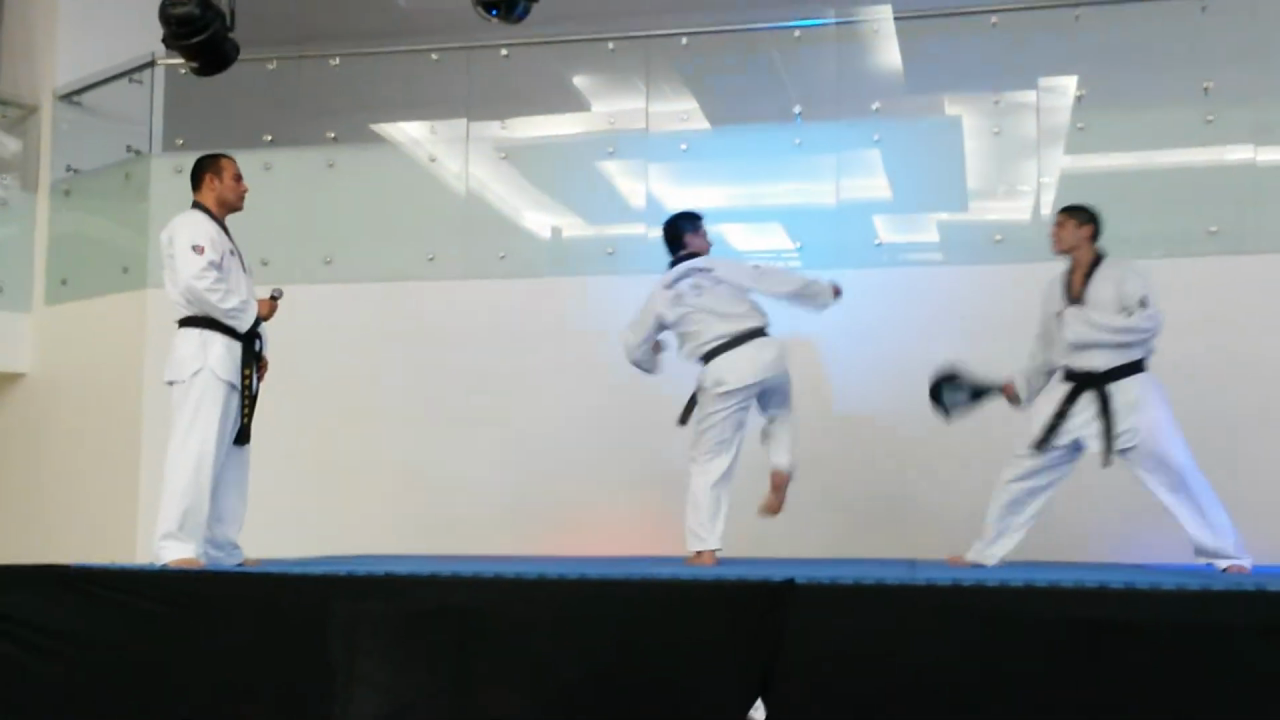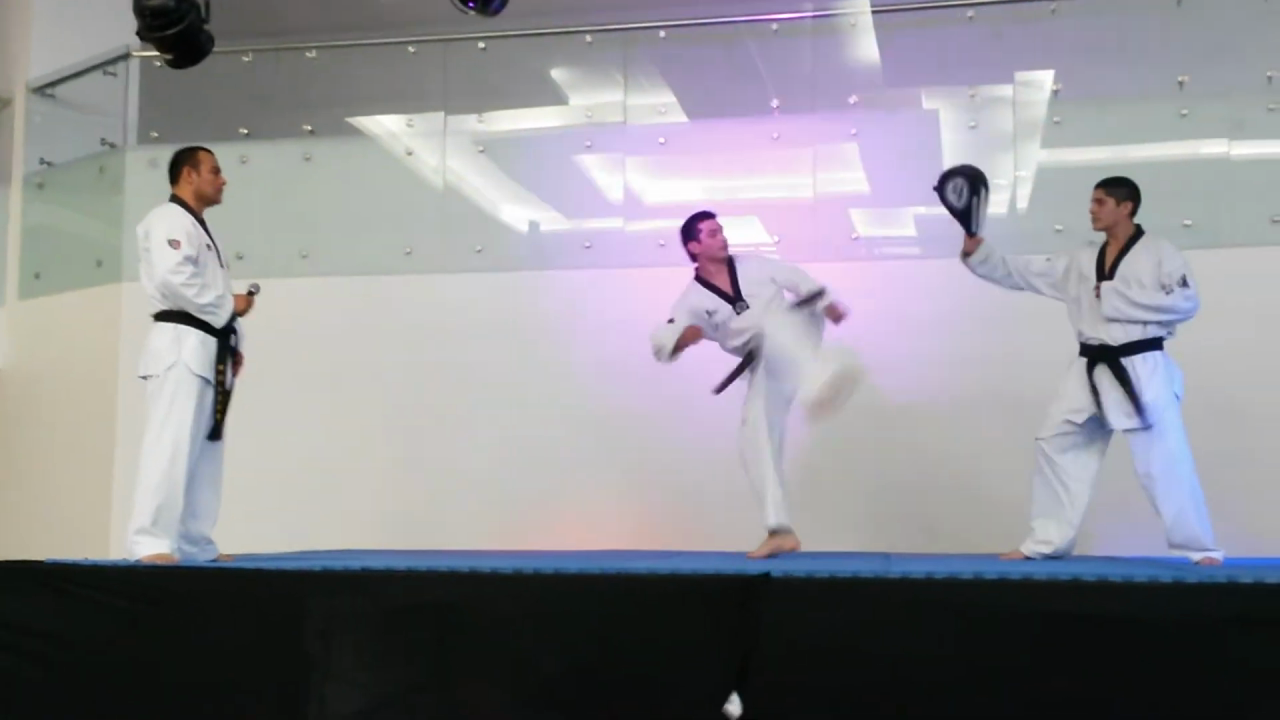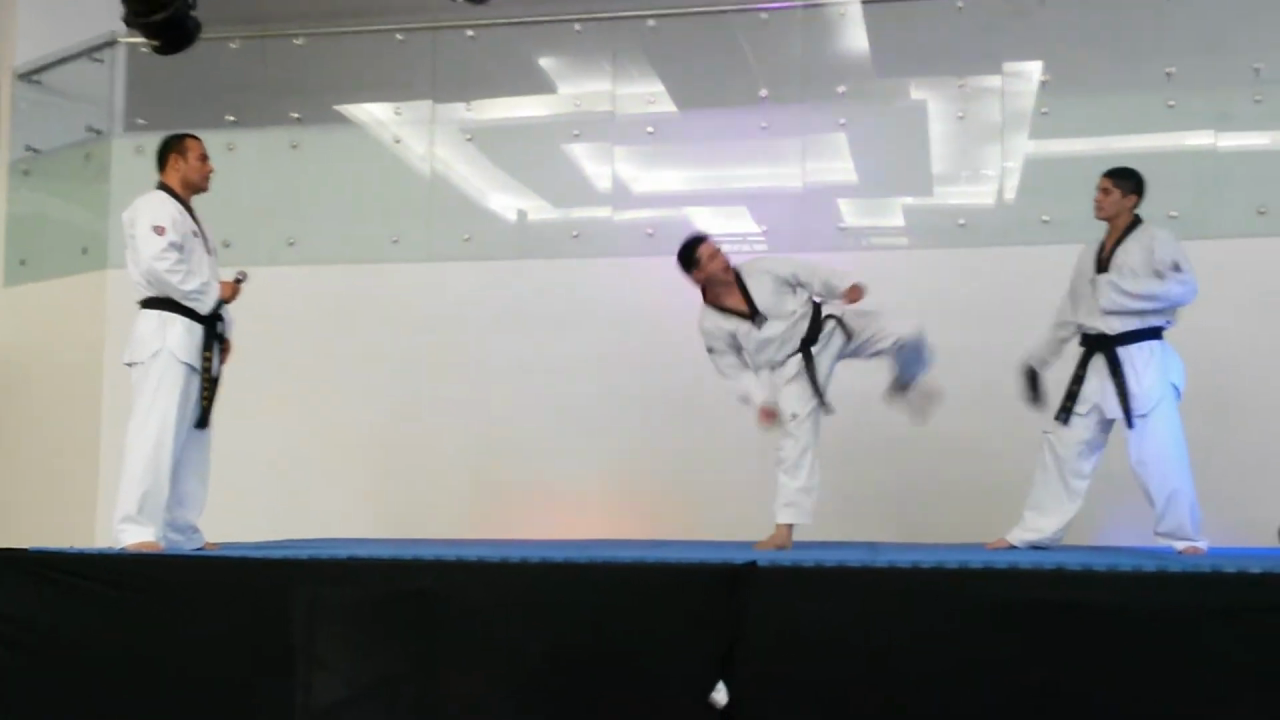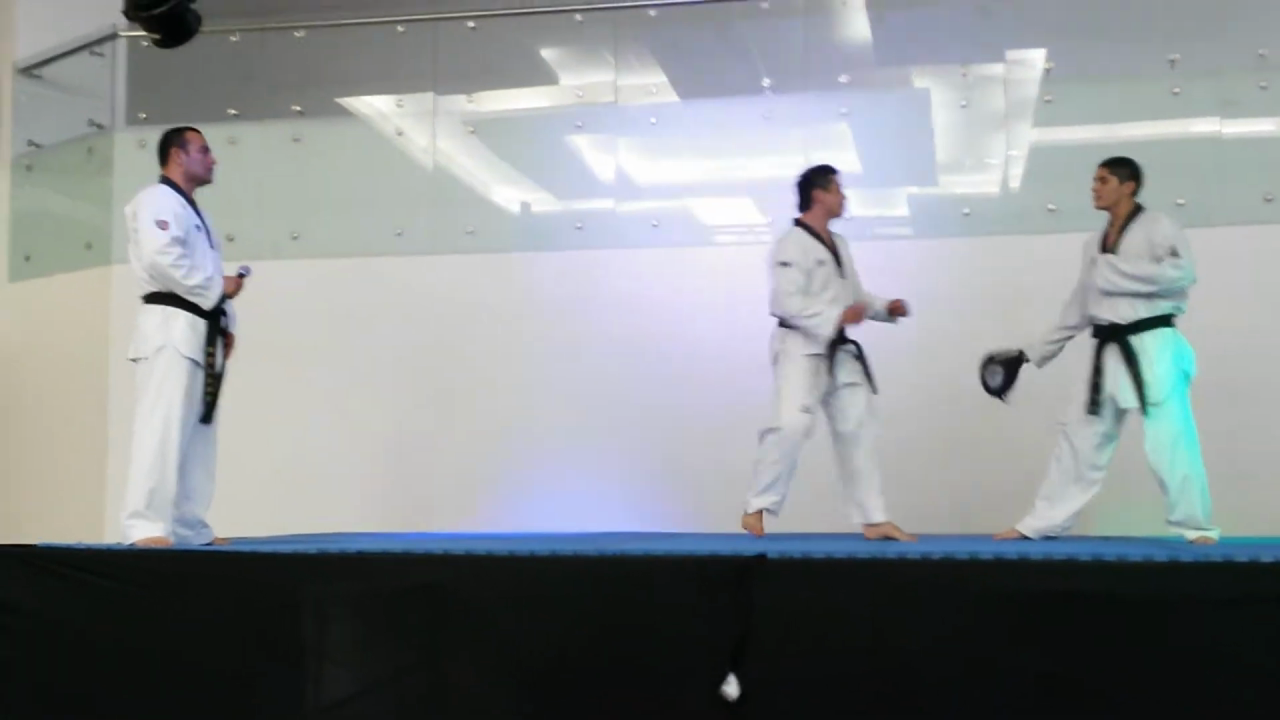
dt=0.4s
person 1, frame 1
left shoulder: (221, 235)
right shoulder: (191, 226)
right elbow: (197, 283)
left wrist: (255, 348)
right wrist: (253, 311)
left hip: (231, 355)
right hip: (206, 351)
left knee: (230, 454)
right knee: (196, 449)
left ankle: (220, 548)
right ankle: (176, 547)
person 1, frame 2
left shoulder: (199, 230)
right shoulder: (169, 220)
right elbow: (173, 279)
left wrist: (231, 343)
right wrist: (229, 306)
left hip: (207, 349)
right hip: (181, 346)
left knee: (205, 449)
right knee: (171, 444)
left ankle: (194, 543)
right ankle: (150, 542)
person 1, frame 3
left shoulder: (189, 218)
right shoulder: (155, 207)
right elbow: (158, 265)
left wrist: (220, 330)
right wrist: (215, 293)
left hip: (194, 337)
right hip: (167, 333)
left knee: (191, 437)
right knee: (156, 432)
left ankle: (180, 531)
right ankle: (136, 530)
person 1, frame 4
left shoulder: (192, 212)
right shoulder: (157, 201)
right elbow: (161, 259)
left wrist: (224, 323)
right wrist: (217, 288)
left hip: (199, 332)
right hip: (171, 328)
left knee: (197, 430)
right knee: (162, 427)
left ankle: (189, 526)
right ankle: (145, 526)
person 2, frame 1
left shoulder: (1123, 275)
right shoulder: (1057, 286)
left elbow: (1147, 323)
right elbow: (1049, 350)
left wrist: (1080, 322)
right wrist: (1022, 387)
left hip: (1128, 392)
right hip: (1075, 396)
left knee: (1176, 472)
right knee: (1027, 469)
left ankle: (1225, 555)
right ankle: (985, 552)
person 2, frame 2
left shoulder: (1159, 252)
right shoulder: (1080, 260)
left elbow: (1186, 303)
right elbow: (1021, 273)
left wrist: (1118, 297)
right wrist: (978, 253)
left hip: (1142, 370)
right hip: (1090, 371)
left knee: (1164, 462)
right knee: (1055, 447)
left ankle: (1198, 547)
right ankle: (1046, 543)
person 2, frame 3
left shoulder: (1156, 240)
right shoulder: (1092, 253)
left elbow: (1180, 290)
right elbow: (1071, 312)
left wrist: (1112, 289)
right wrist: (1039, 359)
left hip: (1143, 360)
right hip: (1096, 362)
left knee: (1159, 454)
right knee: (1065, 442)
left ankle: (1185, 536)
right ankle: (1034, 532)
person 2, frame 4
left shoulder: (1158, 226)
right shoulder: (1095, 244)
left elbow: (1180, 274)
right elbow: (1078, 308)
left wrist: (1114, 271)
right wrist: (1037, 352)
left hip: (1153, 347)
right hip: (1106, 351)
left knee: (1170, 442)
right knee: (1079, 436)
left ankle: (1196, 526)
right ankle: (1043, 523)
person 3, frame 1
left shoulder: (660, 295)
right shoulder: (724, 267)
left elbow: (636, 352)
right elbow: (788, 284)
left wrist: (655, 355)
right wrist: (826, 293)
left hip: (725, 374)
right hip: (766, 354)
left knee: (709, 460)
right knee: (778, 410)
left ankle: (704, 549)
right ankle: (781, 468)
person 3, frame 2
left shoulder: (752, 266)
right shoulder: (693, 299)
left elbow: (800, 280)
right elbow: (660, 344)
left wrist: (826, 304)
right wrist: (680, 338)
right hip: (765, 362)
right knee: (757, 439)
right ankle: (780, 532)
person 3, frame 3
left shoulder: (758, 269)
right shoulder: (710, 321)
left elbow: (812, 274)
right elbow: (732, 368)
left wrist: (844, 288)
right wrist: (760, 401)
left hip: (828, 329)
right hip: (795, 366)
left knee: (906, 343)
right knee: (796, 441)
left ankle: (904, 386)
right ankle: (784, 529)
person 3, frame 4
left shoulder: (837, 244)
right shoulder: (791, 245)
left elbow: (855, 296)
right elbow: (788, 302)
left wrist: (885, 309)
right wrist: (837, 319)
left hip: (840, 351)
right hip: (800, 349)
left knee: (858, 431)
right knee: (791, 426)
left ankle: (874, 520)
right ankle: (757, 506)
